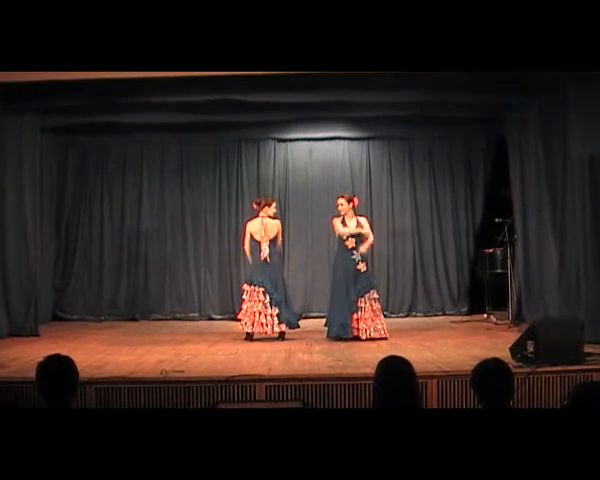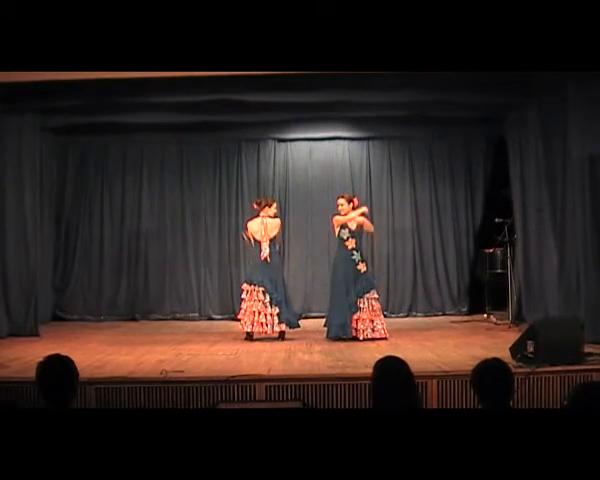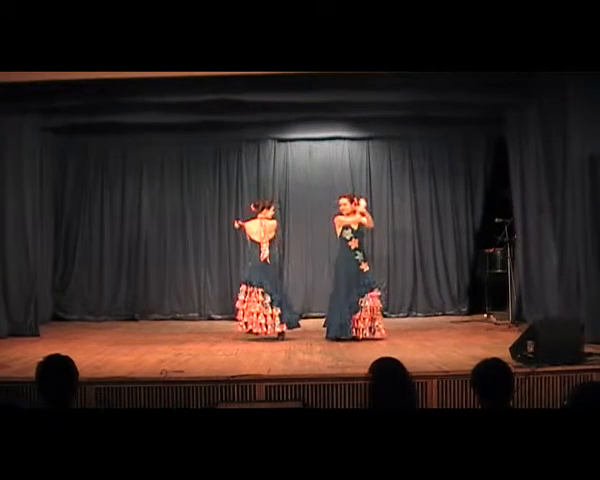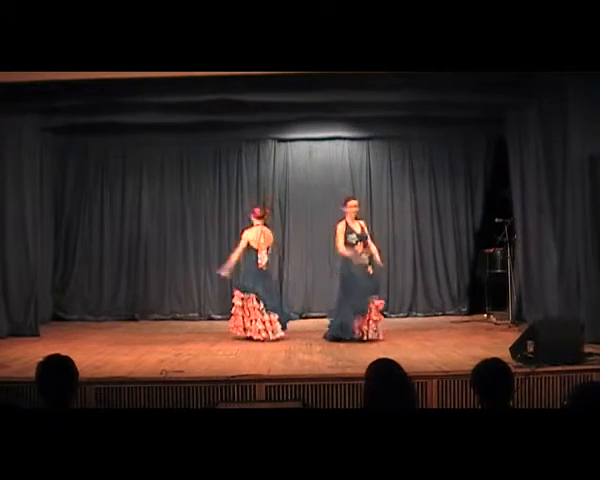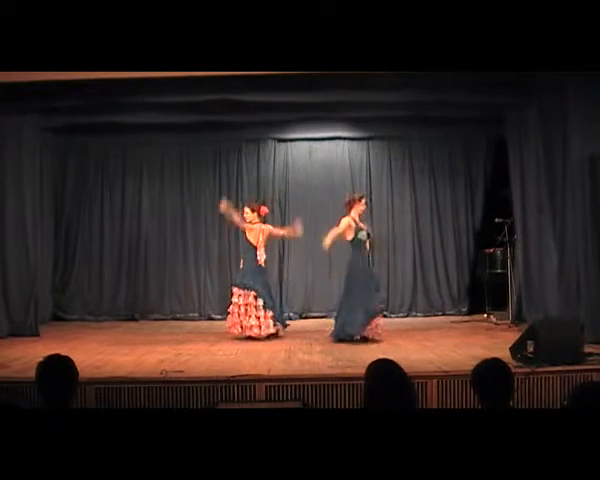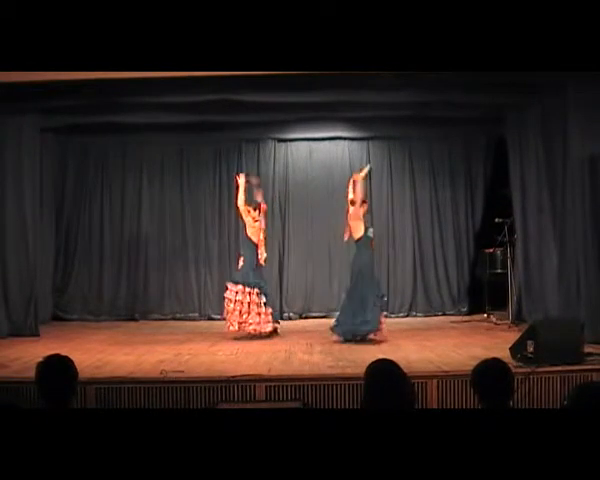
dt=0.2s
person 1, frame 1
left shoulder: (361, 220)
right shoulder: (337, 221)
left elbow: (371, 238)
right elbow: (342, 231)
left wrist: (366, 245)
right wrist: (360, 230)
left hip: (359, 262)
right hip: (343, 263)
left knee: (364, 295)
right knee: (344, 295)
left ankle: (364, 331)
right ankle: (345, 331)
person 1, frame 2
left shoulder: (360, 220)
right shoulder: (337, 220)
left elbow: (371, 229)
right elbow: (348, 218)
left wrist: (363, 215)
right wrist: (360, 211)
left hip: (359, 262)
right hip: (342, 263)
left knee: (364, 296)
right knee: (344, 296)
left ankle: (364, 330)
right ankle: (343, 331)
person 1, frame 3
left shoulder: (361, 219)
right shoulder: (338, 220)
left elbow: (370, 224)
right elbow: (352, 220)
left wrist: (363, 210)
right wrist: (360, 210)
left hip: (360, 262)
right hip: (345, 262)
left knee: (367, 297)
right knee: (345, 296)
left ankle: (363, 331)
right ankle: (343, 331)
person 1, frame 4
left shoulder: (362, 224)
right shoulder: (342, 226)
left elbow: (369, 243)
right elbow: (340, 247)
left wrist: (376, 255)
right wrist: (353, 256)
left hip: (365, 266)
right hip: (350, 266)
left knee: (368, 300)
right knee: (353, 298)
left ankle: (361, 332)
right ankle: (345, 332)
person 1, frame 5
left shoulder: (358, 222)
right shoulder: (348, 221)
right elbow: (338, 229)
left wrist: (365, 229)
right wrist: (329, 238)
left hip: (363, 263)
right hip: (357, 264)
left knee: (365, 298)
right knee: (357, 298)
left ankle: (359, 331)
right ankle: (349, 332)
person 1, frame 6
left shoulder: (351, 214)
right shoulder: (356, 216)
left elbow: (351, 199)
right elbow: (358, 198)
left wrist: (352, 181)
right wrist: (358, 180)
left hip: (360, 261)
right hip: (363, 262)
left knee: (359, 296)
right knee: (364, 297)
left ankle: (351, 331)
right ankle: (356, 331)
person 2, frame 1
left shoulder: (250, 225)
right shoulder: (276, 223)
left elbow: (247, 246)
right elbow: (279, 244)
left hip: (257, 264)
right hip: (273, 264)
left knee: (254, 297)
right knee: (277, 295)
left ankle: (250, 333)
right ankle: (281, 331)
person 2, frame 2
left shoulder: (250, 224)
right shoulder: (276, 222)
left hip: (257, 264)
right hip: (273, 263)
left knee: (253, 296)
right knee: (276, 294)
left ankle: (249, 332)
right ankle: (281, 331)
person 2, frame 3
left shoulder: (248, 226)
right shoulder: (273, 224)
left hip: (254, 265)
right hip: (269, 266)
left knee: (252, 295)
right knee: (274, 295)
left ankle: (253, 326)
right ankle: (280, 330)
person 2, frame 4
left shoulder: (248, 233)
right shoulder: (269, 234)
left elbow: (238, 252)
left wrist: (227, 268)
left hip: (249, 272)
right hip: (264, 272)
left knee: (248, 301)
right knee: (268, 299)
left ankle: (250, 332)
right ankle: (272, 331)
person 2, frame 5
left shoulder: (250, 228)
right shoulder: (267, 229)
left elbow: (239, 221)
right elbow: (282, 232)
left wrist: (227, 210)
right wrist: (295, 230)
left hip: (249, 270)
right hip: (261, 269)
left knee: (247, 298)
right knee: (264, 297)
left ankle: (252, 332)
right ankle: (273, 329)
person 2, frame 6
left shoulder: (252, 225)
right shoulder: (261, 224)
left elbow: (241, 206)
right elbow: (258, 203)
left wrist: (241, 185)
right wrist: (256, 187)
left hip: (248, 268)
right hip: (255, 267)
left knee: (245, 296)
right knee: (257, 296)
right ankle: (270, 326)
